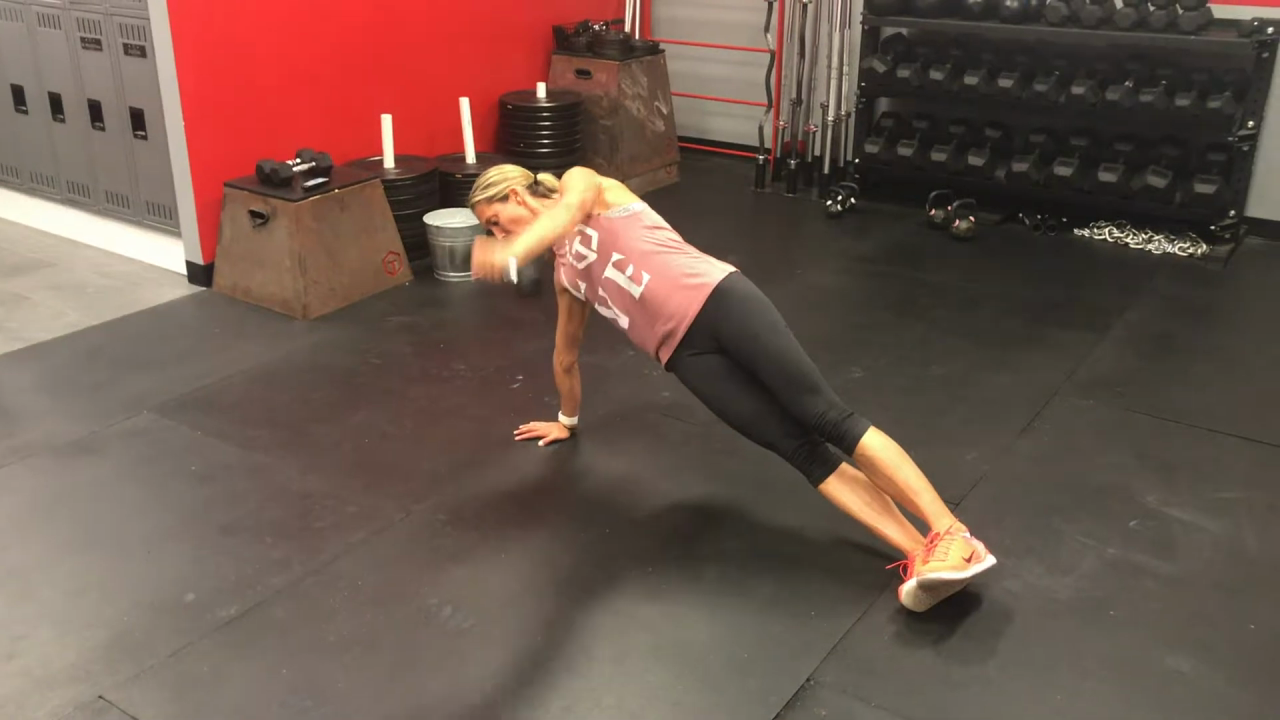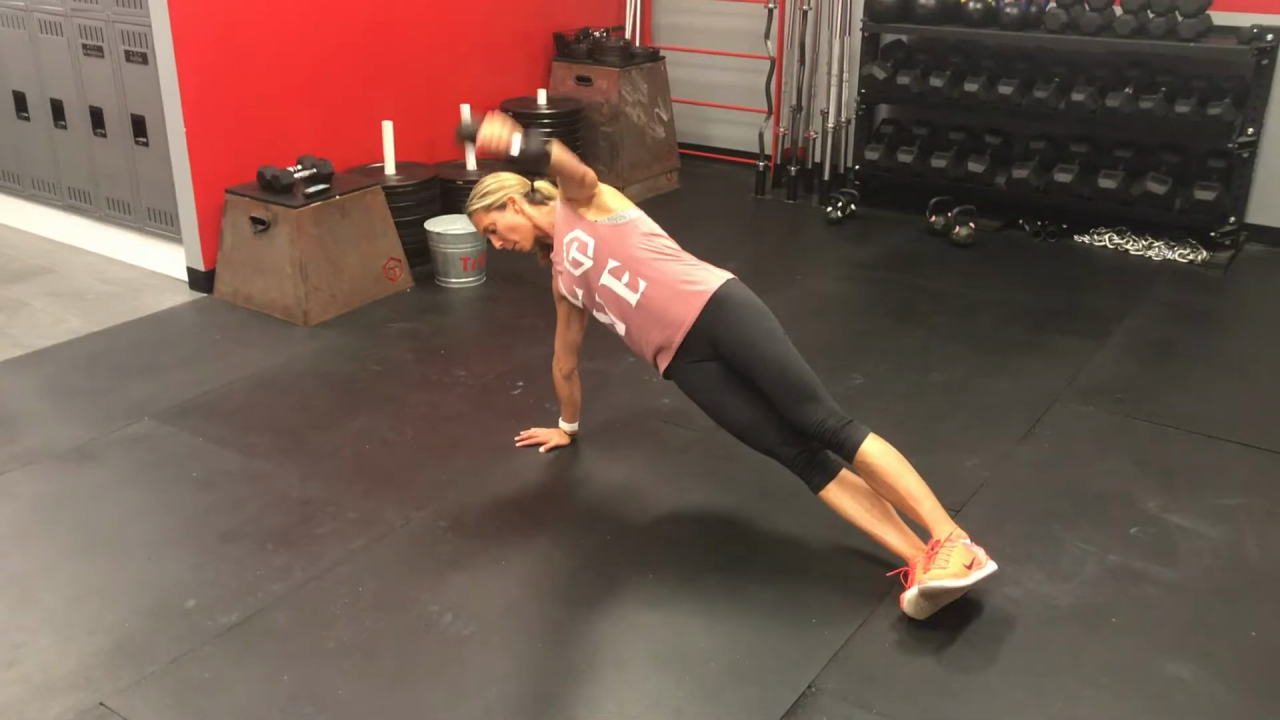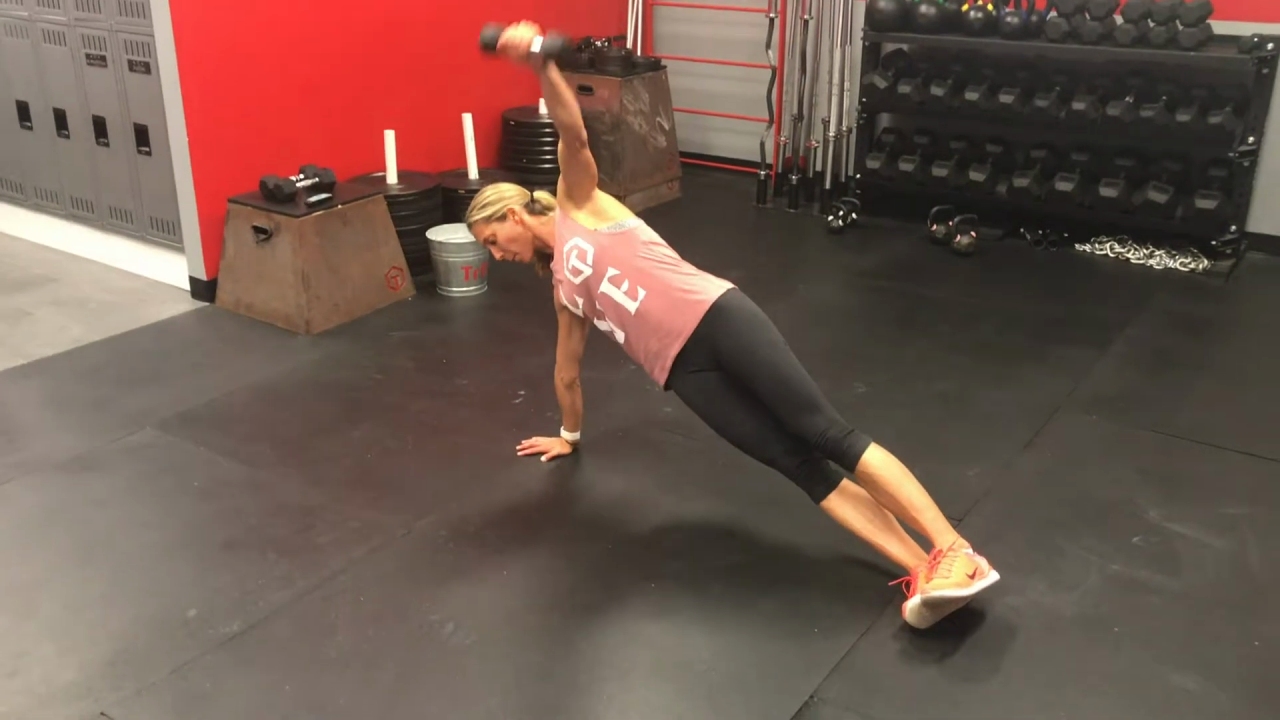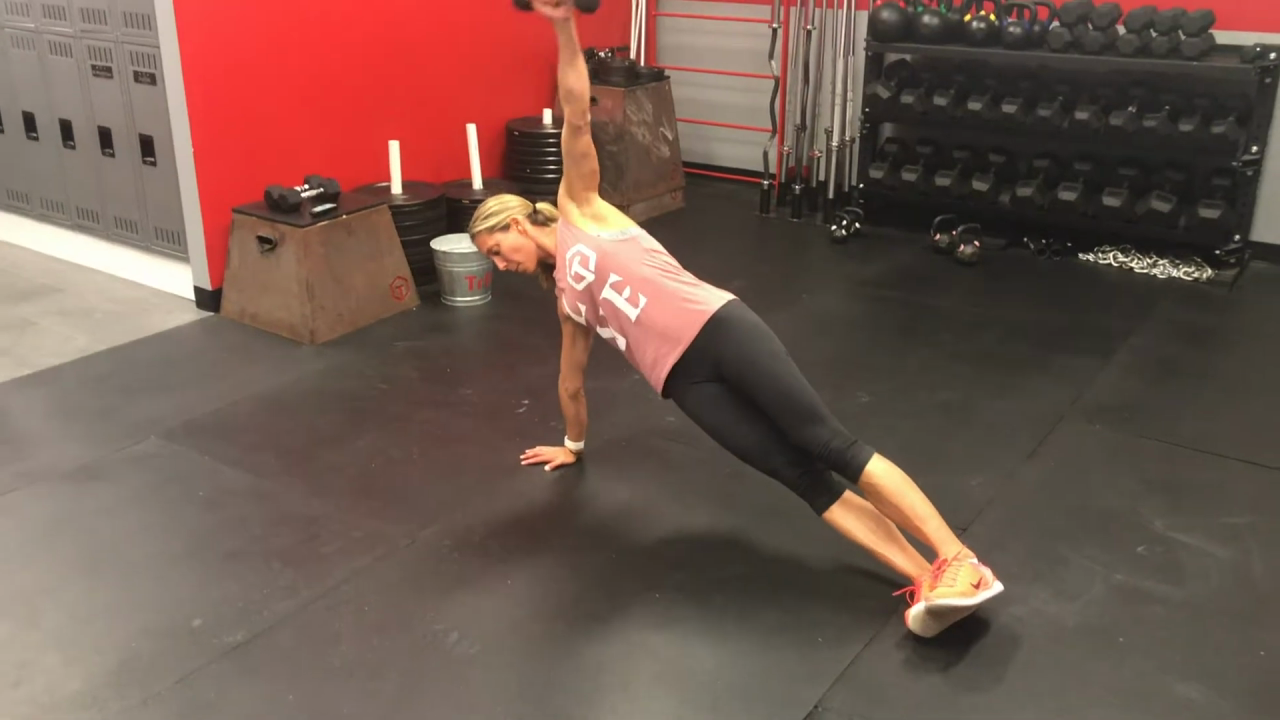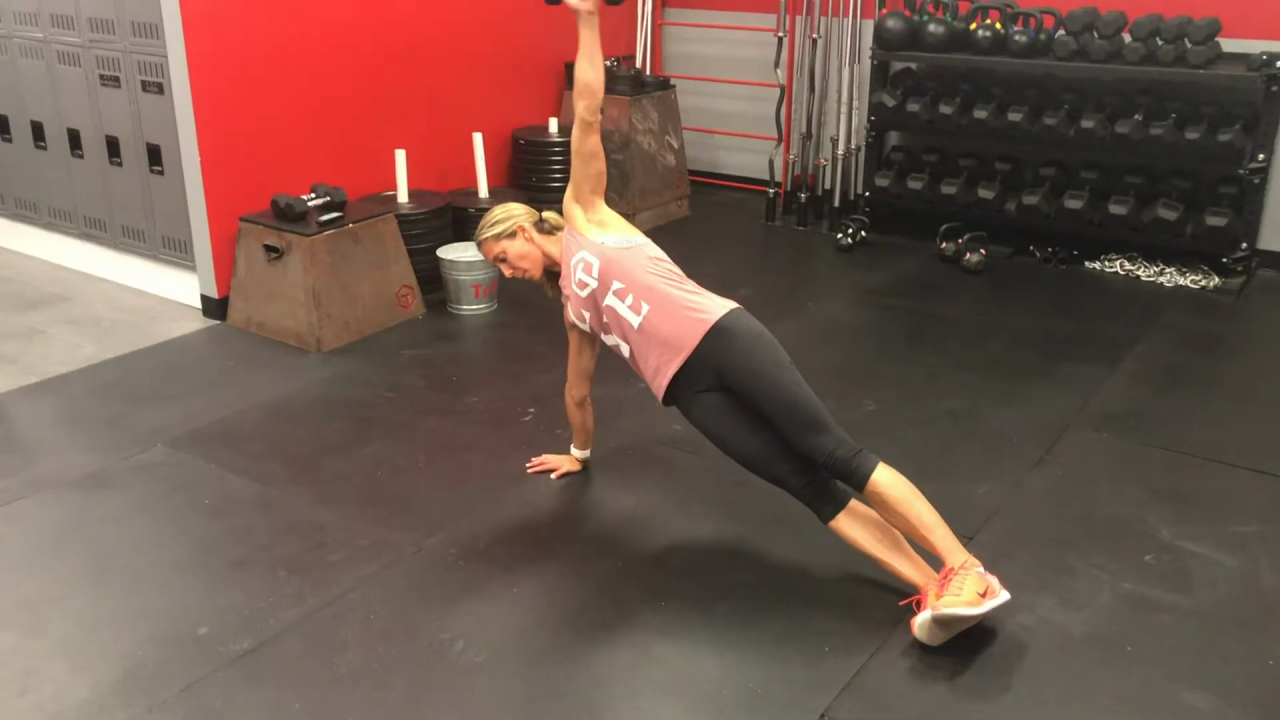
dt=0.2s
person 1, frame 1
left shoulder: (580, 185)
right shoulder: (564, 269)
left elbow: (565, 213)
right elbow: (567, 355)
left wrist: (511, 251)
right wrist: (567, 420)
left hip: (718, 299)
right hip: (684, 349)
left knee: (827, 417)
right knee: (801, 449)
left ankle: (951, 535)
right ankle: (919, 553)
person 1, frame 2
left shoulder: (578, 205)
right shoulder: (560, 287)
left elbow: (566, 167)
right elbow: (566, 362)
left wrist: (514, 142)
right wrist: (566, 425)
left hip: (715, 308)
right hip: (680, 358)
left knee: (827, 423)
right knee: (803, 457)
left ankle: (953, 544)
right ankle: (918, 561)
person 1, frame 3
left shoulder: (576, 205)
right shoulder: (562, 287)
left elbow: (574, 133)
right elbow: (568, 368)
left wrist: (540, 62)
right wrist: (569, 434)
left hip: (715, 318)
right hip: (686, 370)
left knee: (829, 435)
right knee: (802, 467)
left ankle: (954, 553)
right ankle: (922, 572)
person 1, frame 4
left shoulder: (577, 210)
right shoulder: (565, 294)
left elbow: (577, 118)
right elbow: (572, 379)
right wrist: (573, 445)
left hip: (718, 326)
right hip: (687, 378)
left knee: (833, 446)
right knee: (804, 477)
left ankle: (958, 562)
right ankle: (926, 580)
person 1, frame 5
left shoulder: (582, 216)
right shoulder: (571, 303)
left elbow: (587, 117)
right elbow: (578, 386)
right wrist: (579, 453)
left hip: (722, 336)
right hip: (690, 389)
left knee: (838, 456)
right knee: (810, 486)
left ankle: (965, 571)
right ankle: (933, 589)
